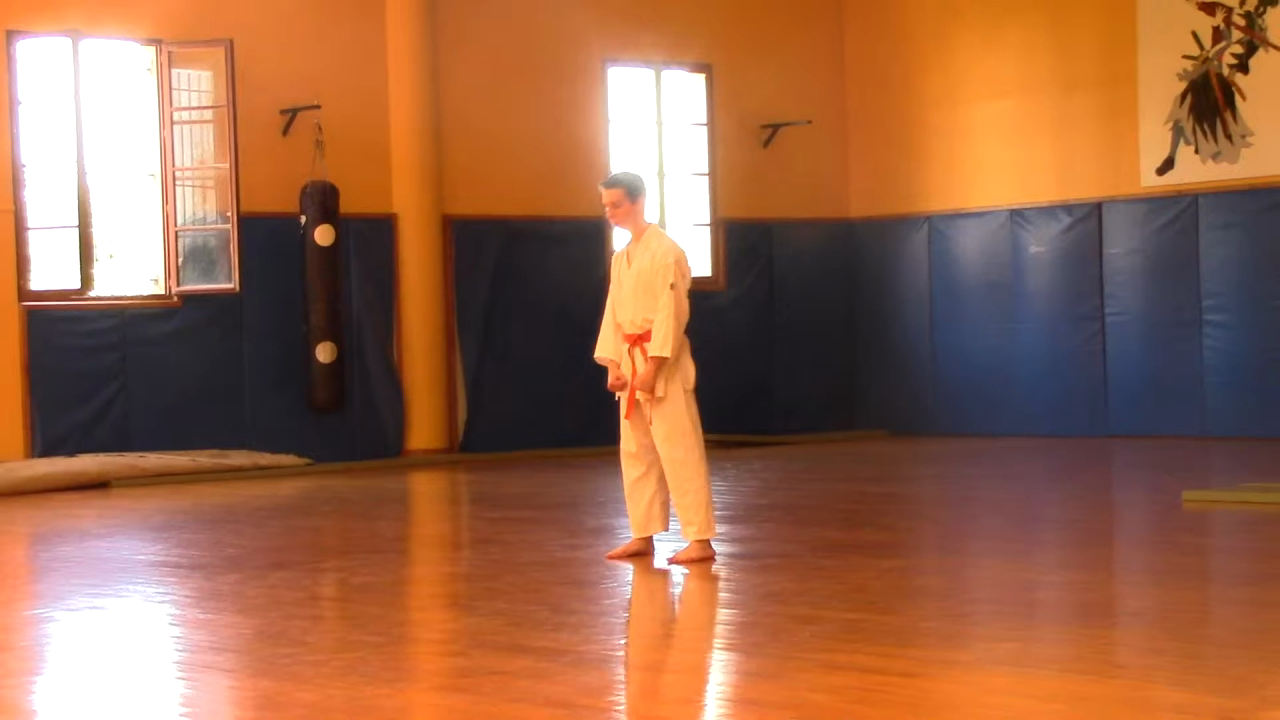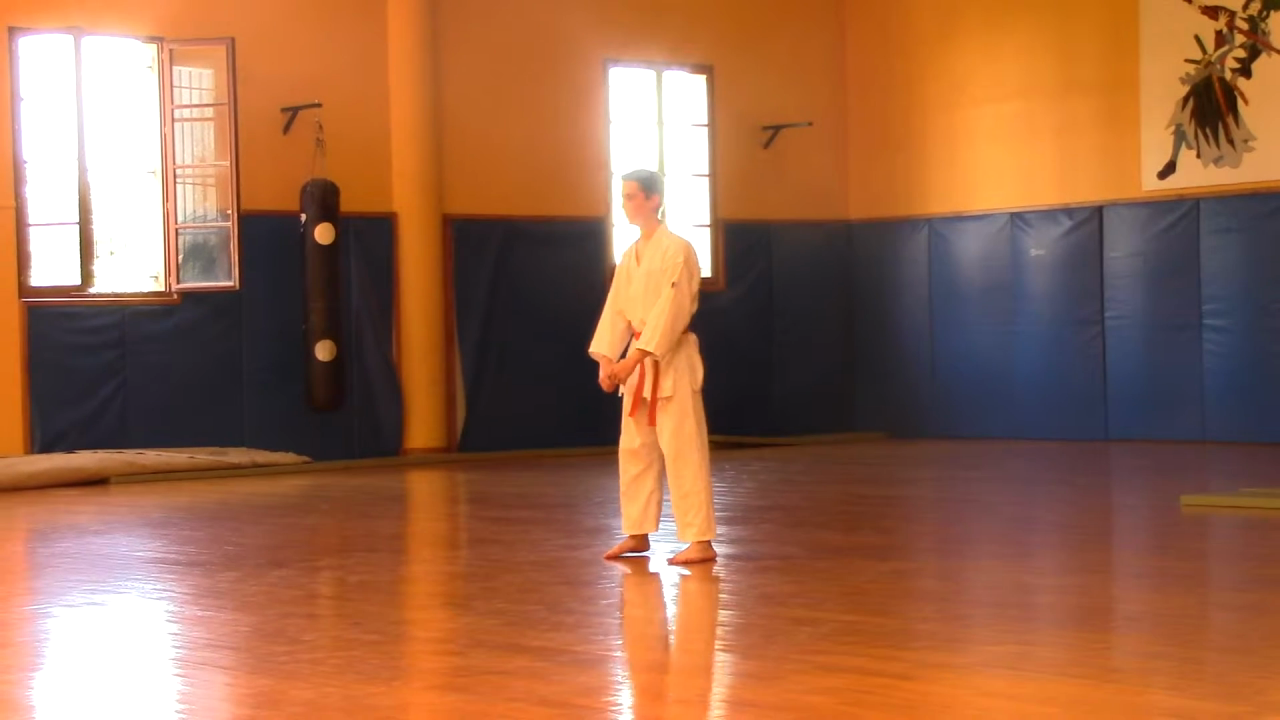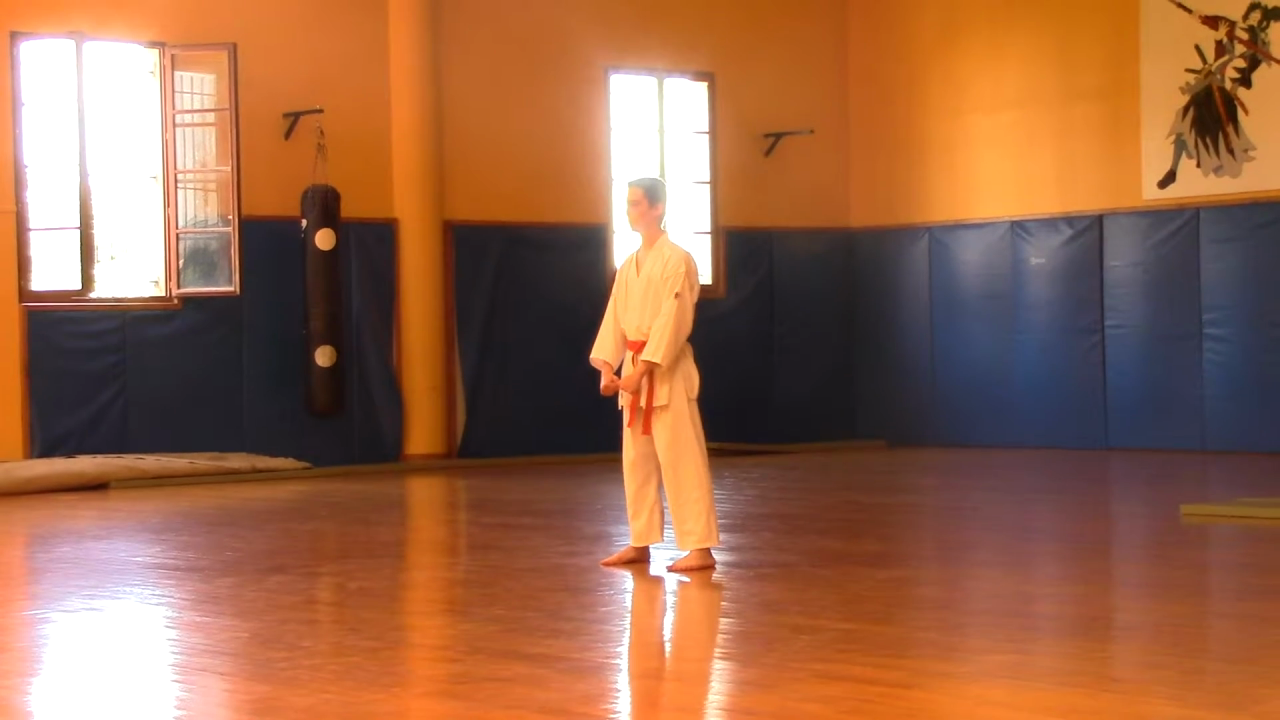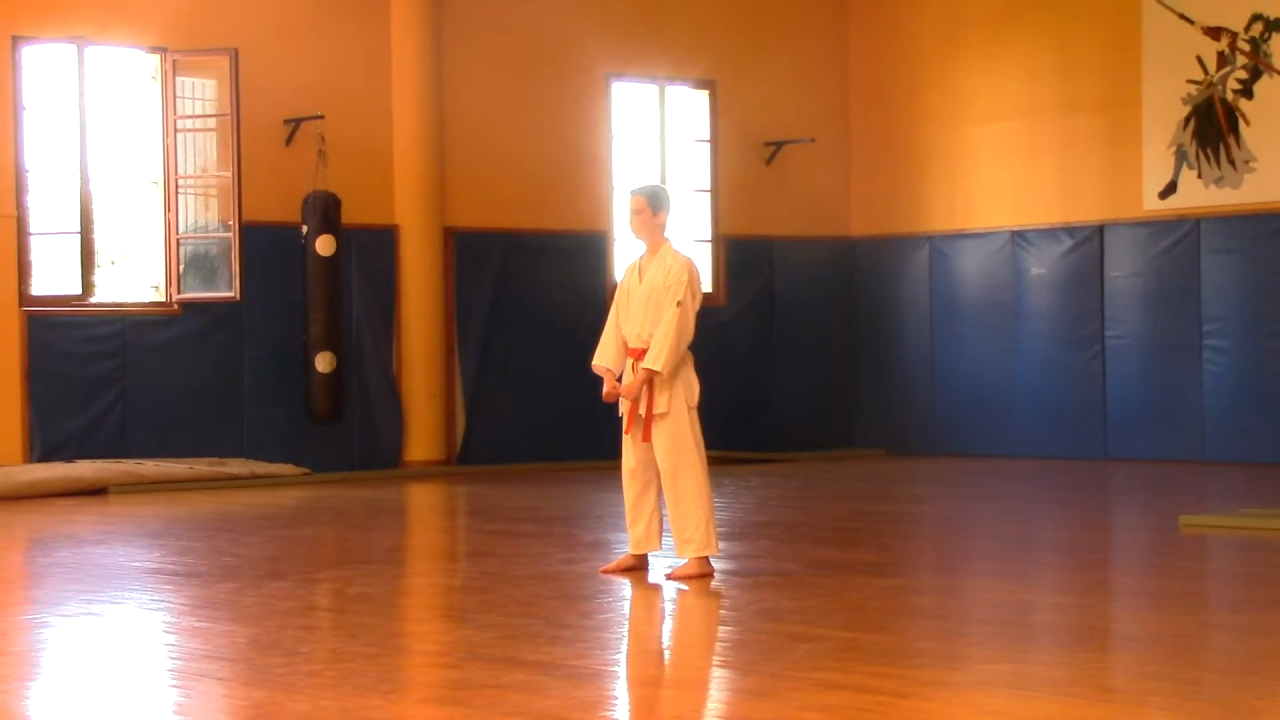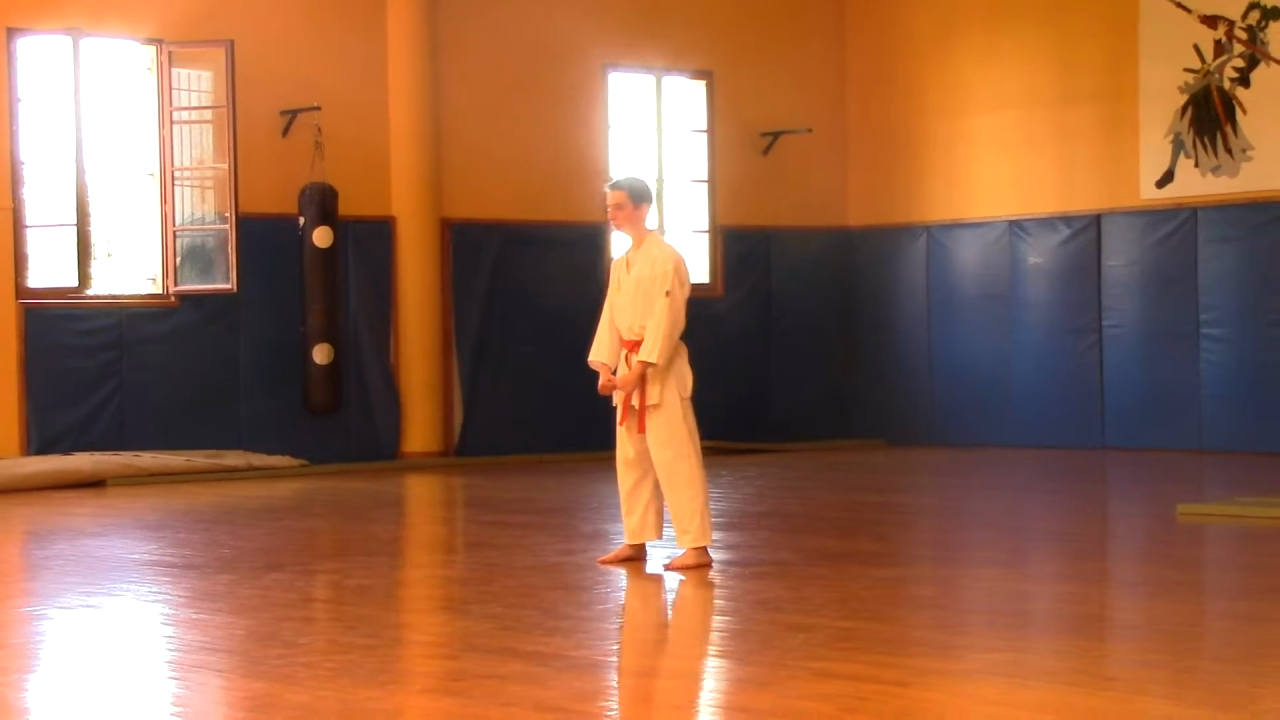
dt=0.7s
person 1, frame 1
left shoulder: (666, 251)
right shoulder: (621, 257)
left elbow: (672, 314)
left wrist: (652, 366)
right wrist: (614, 364)
left hip: (663, 360)
right hip: (632, 360)
left knee: (679, 450)
right knee: (636, 452)
left ankle: (700, 539)
right ankle: (643, 535)
person 1, frame 2
left shoulder: (677, 249)
right shoulder: (630, 255)
left elbow: (670, 312)
right elbow: (616, 310)
left wrist: (632, 359)
right wrist: (606, 360)
left hip: (671, 358)
right hip: (637, 360)
left knee: (683, 451)
right knee: (635, 449)
left ankle: (701, 541)
right ankle: (637, 532)
person 1, frame 3
left shoulder: (676, 260)
right shoulder: (629, 265)
left elbow: (672, 322)
right elbow: (615, 318)
left wrist: (642, 370)
right wrist: (607, 367)
left hip: (667, 370)
right hip: (634, 369)
left knee: (682, 459)
right knee: (637, 460)
left ankle: (700, 547)
right ankle: (640, 542)
person 1, frame 4
left shoulder: (680, 267)
right shoulder: (633, 270)
left elbow: (674, 330)
right elbow: (617, 324)
left wrist: (644, 376)
right wrist: (610, 373)
left hip: (667, 378)
right hip: (634, 376)
left knee: (681, 467)
right knee: (636, 467)
left ankle: (699, 556)
right ankle: (639, 549)
person 1, frame 5
left shoulder: (665, 258)
right shoulder: (621, 263)
left elbow: (666, 320)
right elbow: (611, 319)
left wrist: (640, 368)
right wrist: (605, 368)
left hip: (660, 369)
right hip: (629, 367)
left knee: (675, 458)
right knee: (631, 460)
left ankle: (696, 546)
right ankle: (636, 540)
